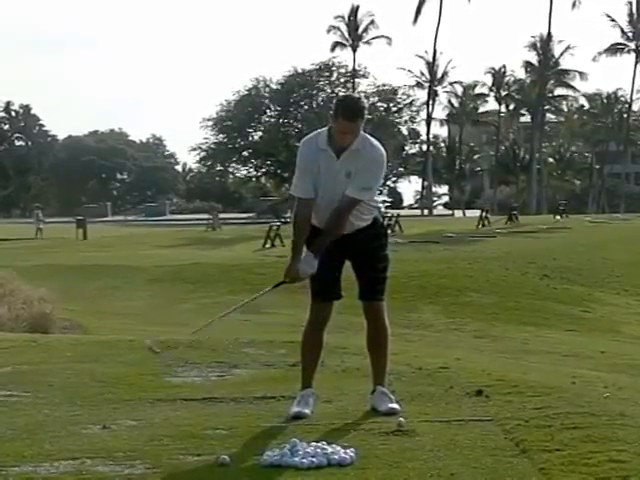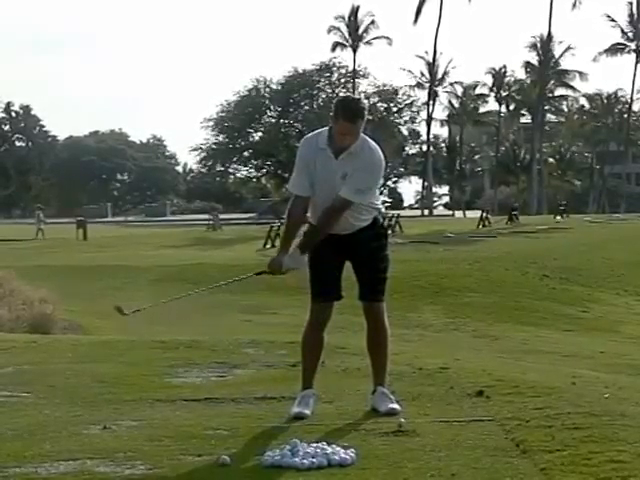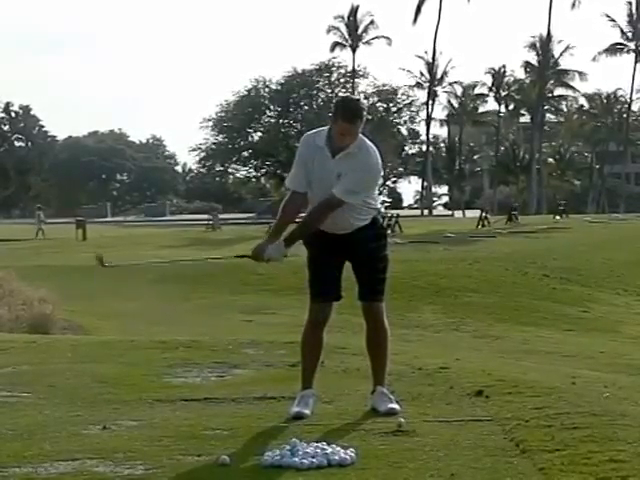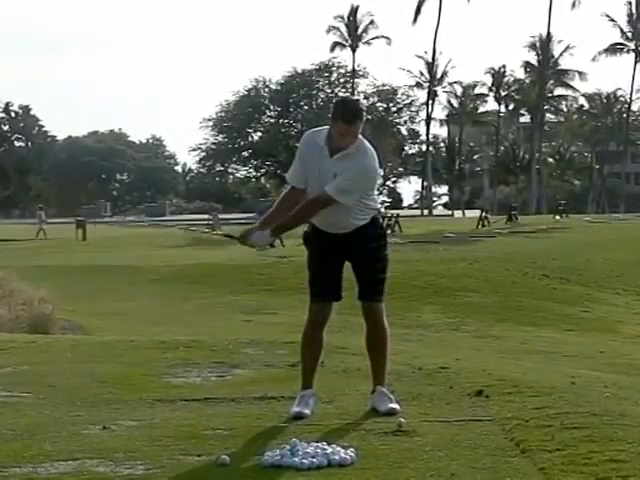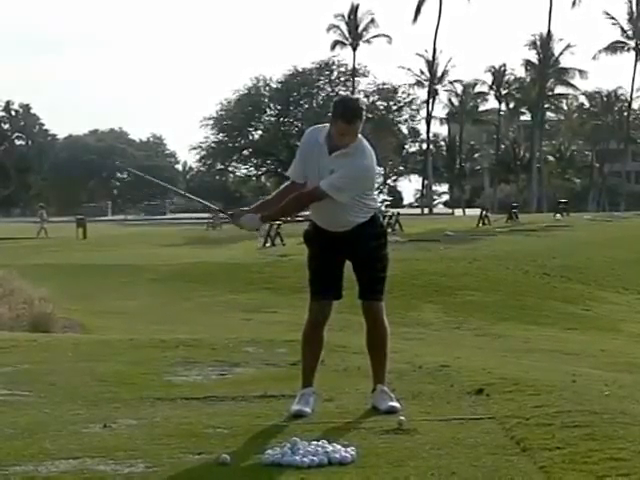
dt=0.4s
person 1, frame 1
left shoulder: (374, 154)
right shoulder: (310, 147)
left elbow: (345, 209)
right elbow: (303, 205)
left wrist: (314, 254)
right wrist: (296, 255)
left hip: (365, 233)
right hip: (322, 233)
left knee: (375, 311)
right knee: (318, 314)
left ankle: (380, 389)
right ankle: (306, 391)
person 1, frame 2
left shoulder: (371, 157)
right shoulder: (309, 146)
left elbow: (336, 210)
right elbow: (300, 202)
left wrist: (300, 251)
right wrist: (283, 249)
left hip: (366, 234)
right hip: (324, 236)
left knee: (375, 312)
right knee: (318, 315)
left ankle: (380, 390)
right ankle: (306, 391)
person 1, frame 3
left shoulder: (368, 159)
right shoulder: (309, 143)
left elbow: (326, 208)
right elbow: (297, 197)
left wrist: (285, 244)
right wrist: (271, 237)
left hip: (364, 234)
right hip: (323, 236)
left knee: (375, 312)
right knee: (318, 314)
left ankle: (380, 390)
right ankle: (306, 392)
person 1, frame 4
left shoulder: (365, 162)
right shoulder: (310, 141)
left elbow: (315, 204)
right elbow: (295, 192)
left wrist: (272, 234)
right wrist: (260, 225)
left hip: (364, 235)
right hip: (323, 235)
left knee: (374, 312)
right knee: (317, 315)
left ankle: (379, 390)
right ankle: (306, 391)
person 1, frame 5
left shoulder: (362, 162)
right shoulder: (312, 137)
left elbow: (307, 198)
right elbow: (295, 184)
left wrist: (260, 219)
right wrist: (255, 208)
left hip: (364, 234)
right hip: (324, 233)
left knee: (374, 311)
right knee: (317, 313)
left ankle: (380, 388)
right ankle: (306, 390)
